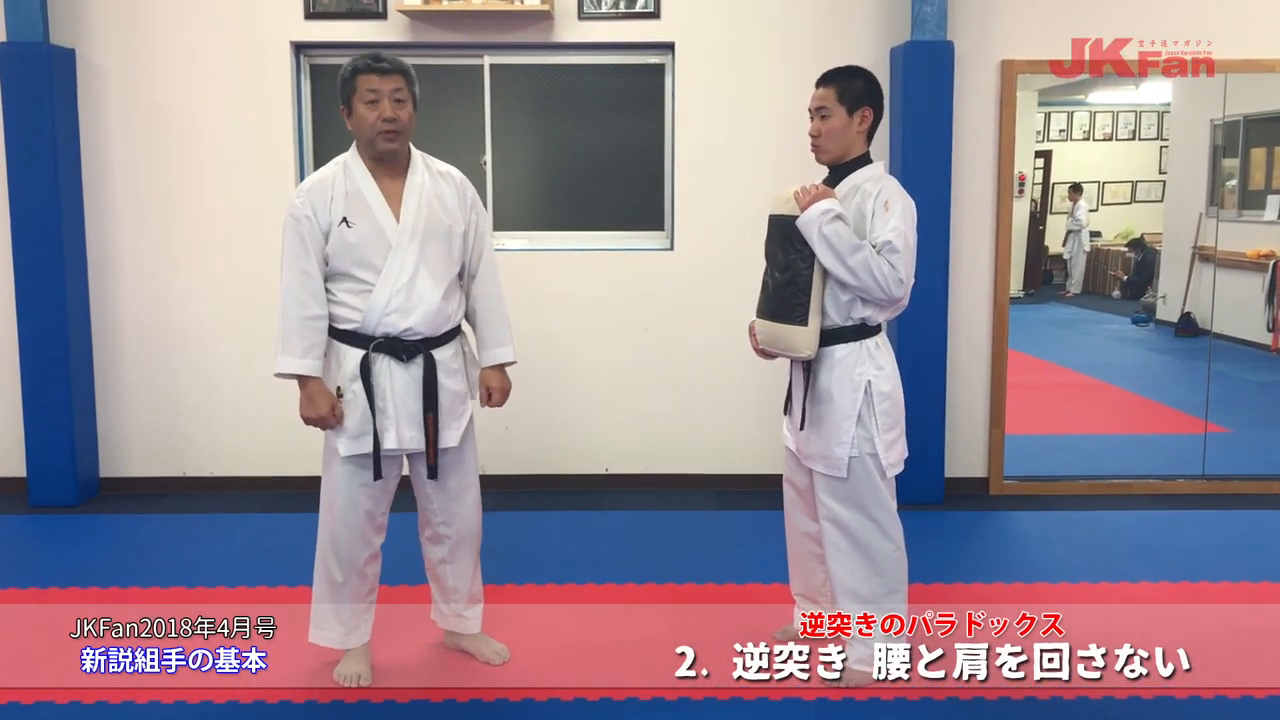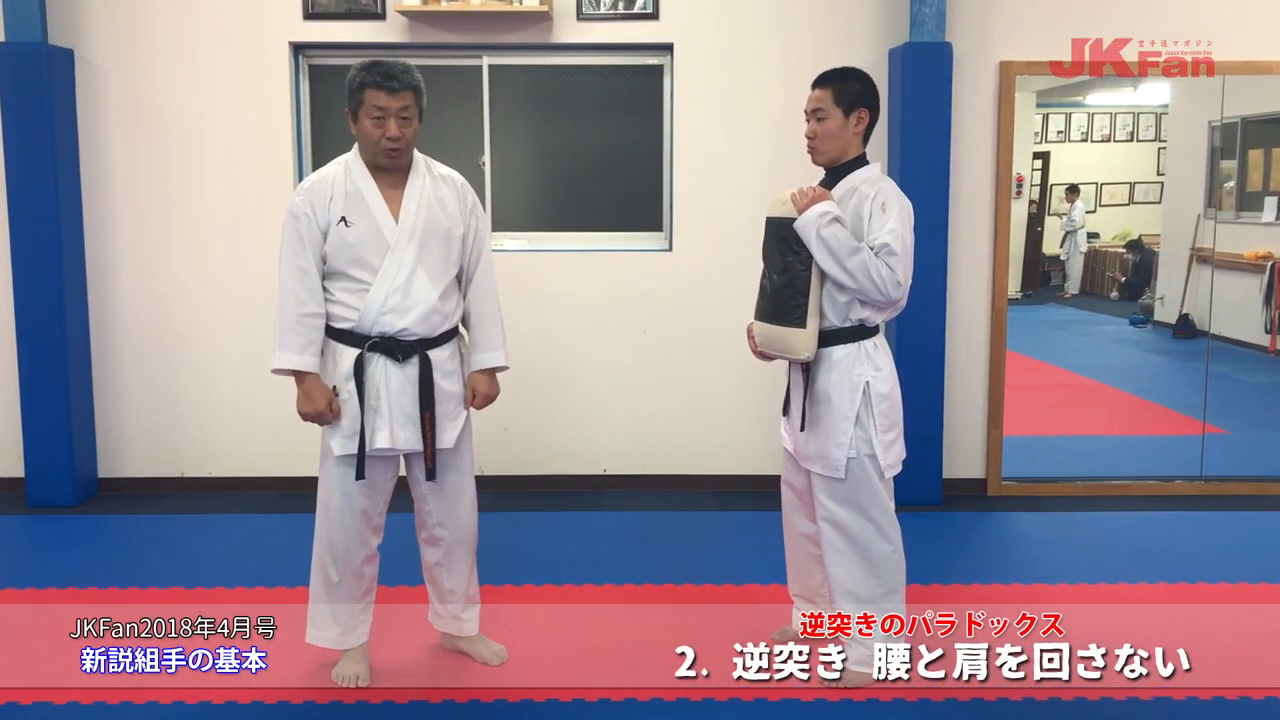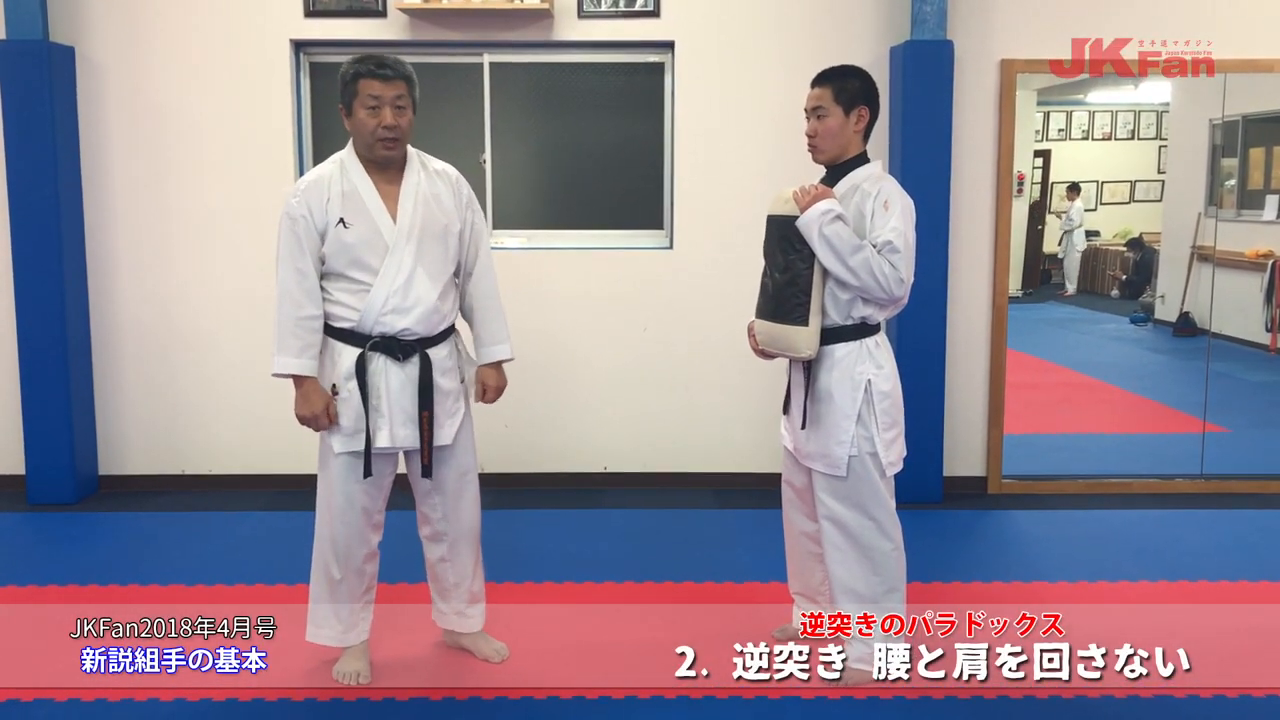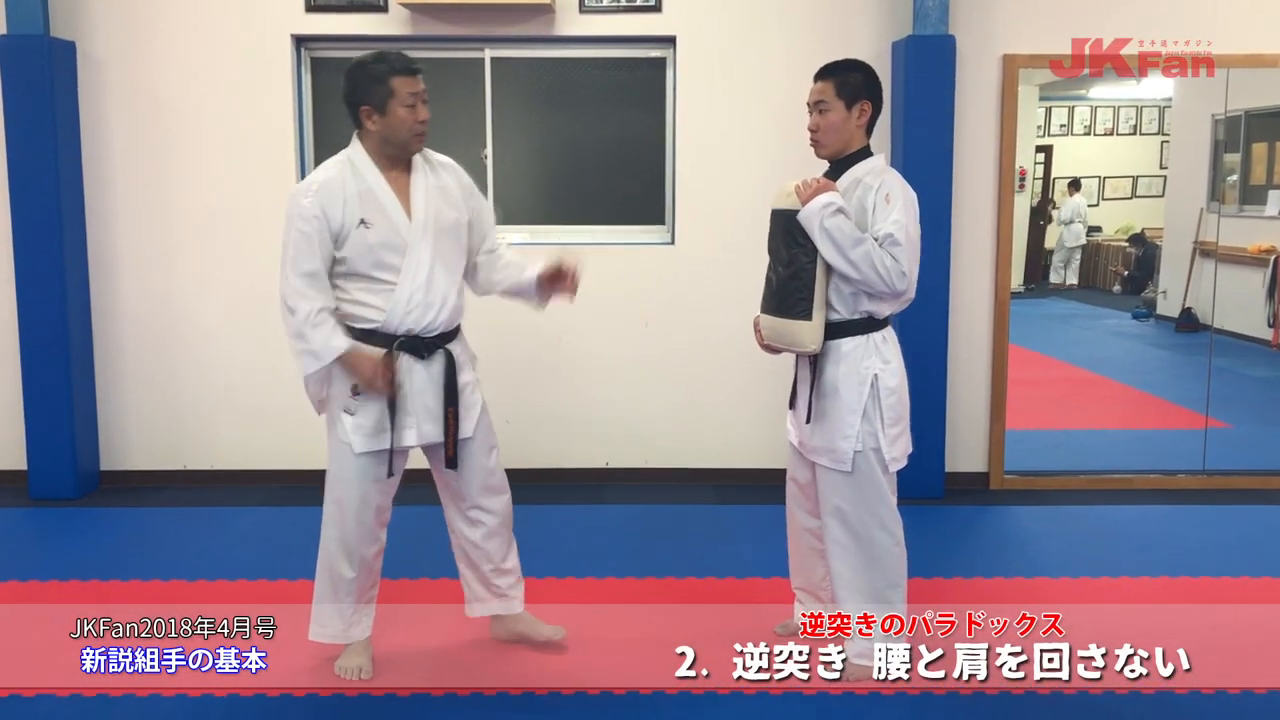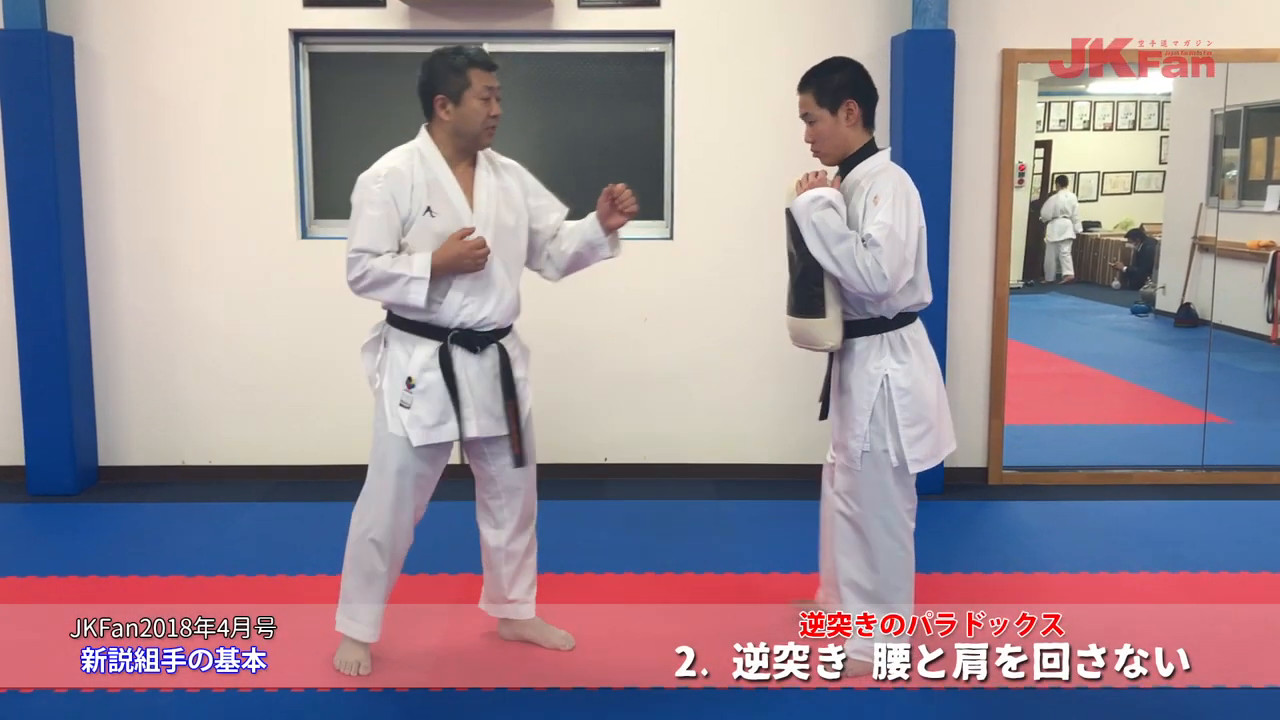
dt=0.4s
person 1, frame 1
left shoulder: (452, 186)
right shoulder: (319, 195)
left elbow: (481, 279)
right elbow: (303, 295)
left wrist: (495, 360)
right wrist: (309, 381)
left hip: (441, 372)
right hip: (363, 376)
left knee: (455, 509)
right knee: (352, 517)
left ankle: (460, 623)
right ankle: (351, 639)
person 1, frame 2
left shoulder: (452, 189)
right shoulder: (319, 194)
left elbow: (479, 282)
right elbow: (301, 293)
left wrist: (485, 363)
right wrist: (307, 377)
left hip: (437, 373)
right hip: (358, 375)
left knee: (450, 510)
right knee: (349, 516)
left ankle: (457, 623)
right ankle: (350, 637)
person 1, frame 3
left shoulder: (447, 184)
right shoulder: (314, 194)
left elbow: (477, 276)
right elbow: (298, 295)
left wrist: (491, 356)
right wrist: (305, 380)
left hip: (434, 369)
right hip: (355, 375)
left knee: (453, 506)
right knee: (349, 515)
left ankle: (461, 622)
right ankle: (349, 637)
person 1, frame 4
left shoulder: (447, 176)
right shoulder: (323, 191)
left elbow: (480, 261)
right elbow: (298, 292)
left wrist: (535, 279)
right wrist: (347, 354)
left hip: (445, 364)
right hip: (370, 373)
left knee: (481, 495)
right knee: (357, 513)
left ankle: (505, 610)
right ankle: (348, 632)
person 1, frame 5
left shoulder: (510, 178)
right shoulder: (391, 177)
left elbow: (553, 253)
right elbow: (363, 270)
left wrist: (602, 227)
right wrist: (437, 263)
left hip: (495, 361)
right hip: (419, 365)
left knee: (510, 493)
right knee: (391, 503)
left ankle: (513, 612)
right ankle: (357, 627)
person 2, frame 1
left shoulder: (883, 194)
right shoulder: (821, 194)
left elbow: (890, 281)
left wrist: (823, 219)
left hip: (855, 372)
right hip: (811, 368)
left knee: (861, 515)
right knee: (807, 504)
left ankle: (875, 644)
right ankle: (818, 614)
person 2, frame 2
left shoulder: (879, 196)
right shoulder: (818, 196)
left elbow: (888, 282)
left wrist: (820, 221)
left hip: (853, 373)
right hip: (808, 369)
left knee: (859, 515)
right knee: (805, 504)
left ankle: (872, 646)
right ankle: (816, 614)
person 2, frame 3
left shoulder: (882, 194)
right shoulder: (819, 194)
left elbow: (890, 280)
left wrist: (823, 221)
left hip: (854, 372)
right hip: (809, 368)
left knee: (859, 514)
right knee: (806, 504)
left ankle: (873, 645)
right ankle: (816, 613)
person 2, frame 4
left shoulder: (884, 187)
right shoulder: (826, 188)
left elbow: (892, 274)
left wrist: (824, 212)
left hip: (860, 365)
right hip: (819, 361)
left knee: (861, 510)
right knee: (810, 499)
left ankle: (873, 642)
right ankle: (820, 609)
person 2, frame 5
left shoulder: (885, 184)
right shoulder: (851, 181)
left elbow: (875, 276)
left wrist: (816, 206)
left hip: (884, 364)
right hip: (865, 358)
left knee: (877, 507)
right knee: (846, 494)
left ankle: (877, 635)
right ankle: (843, 605)
